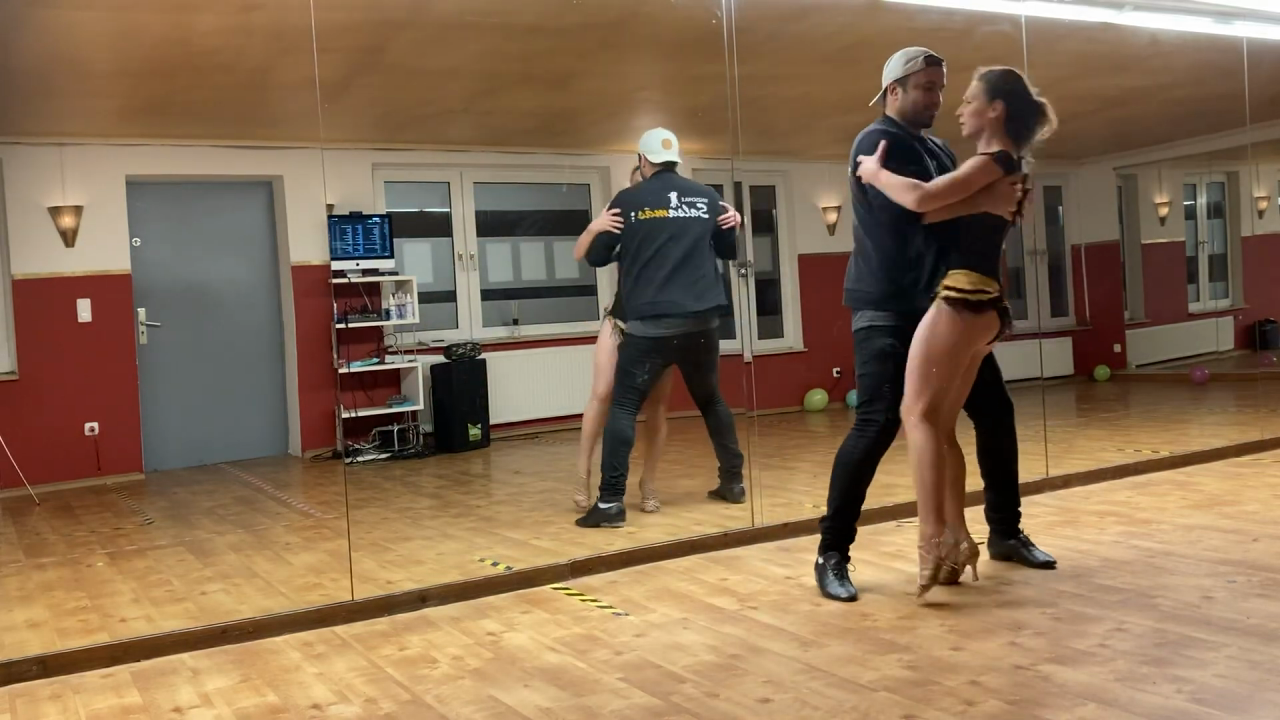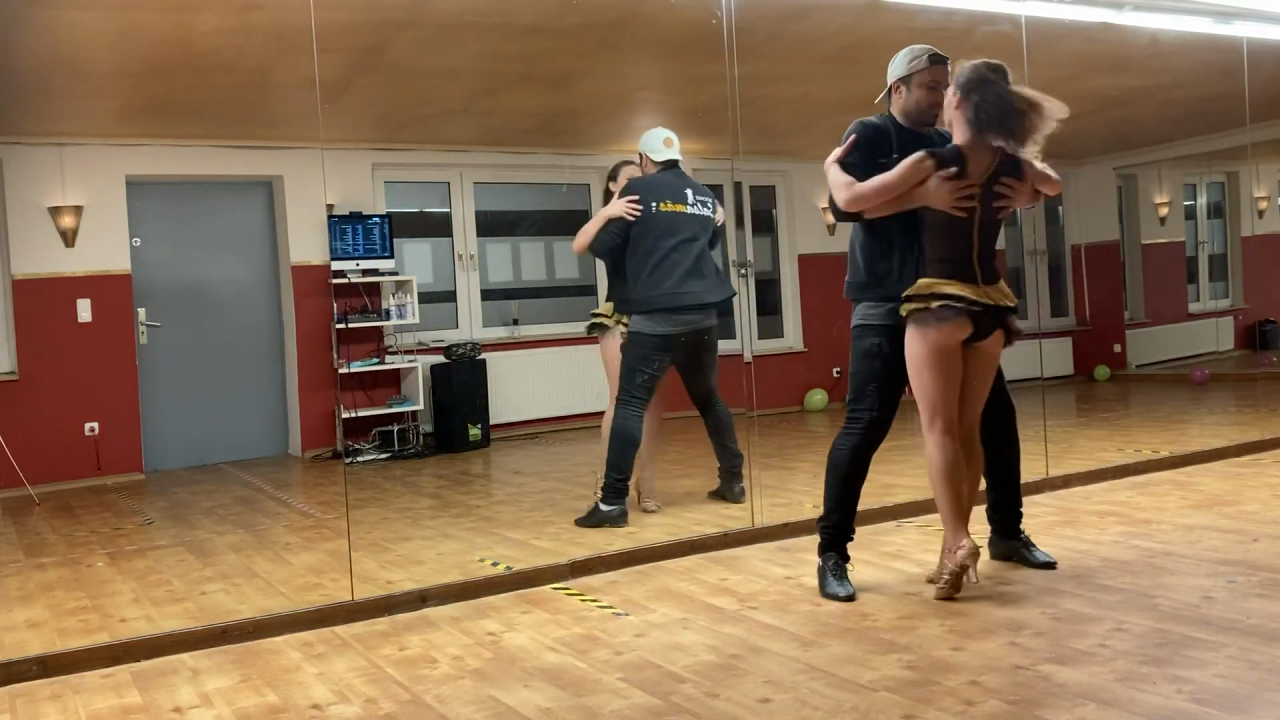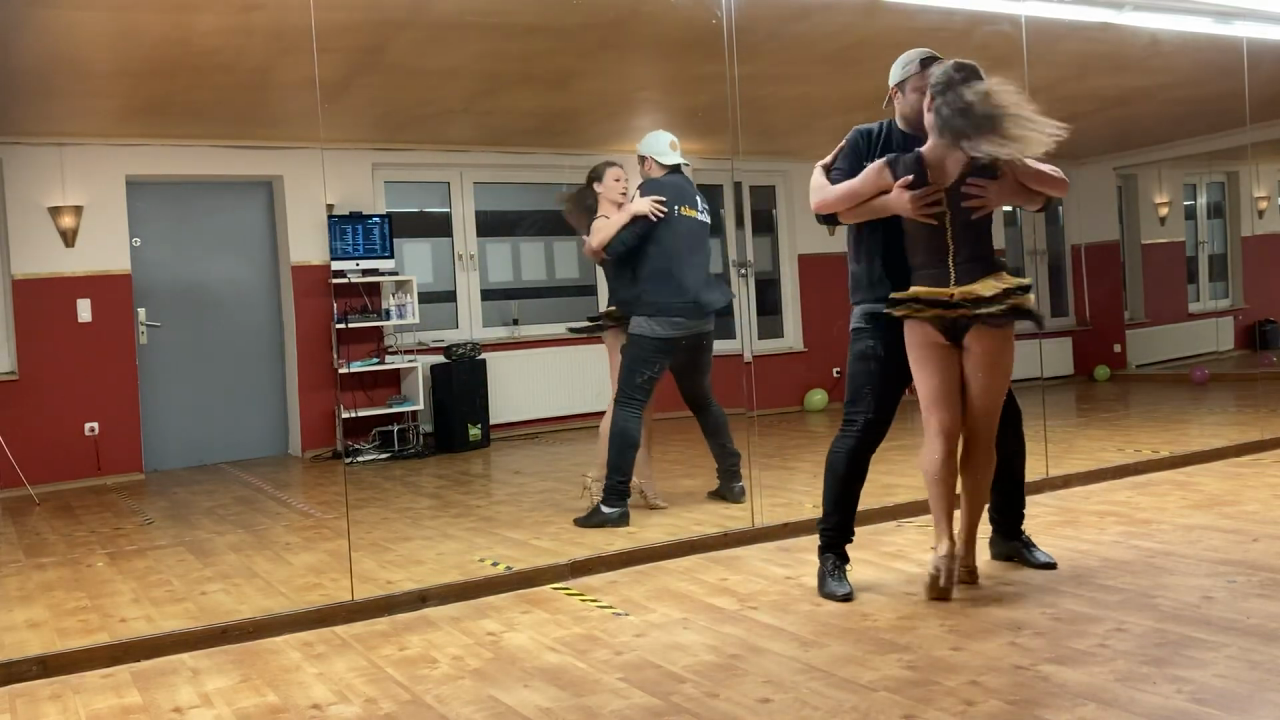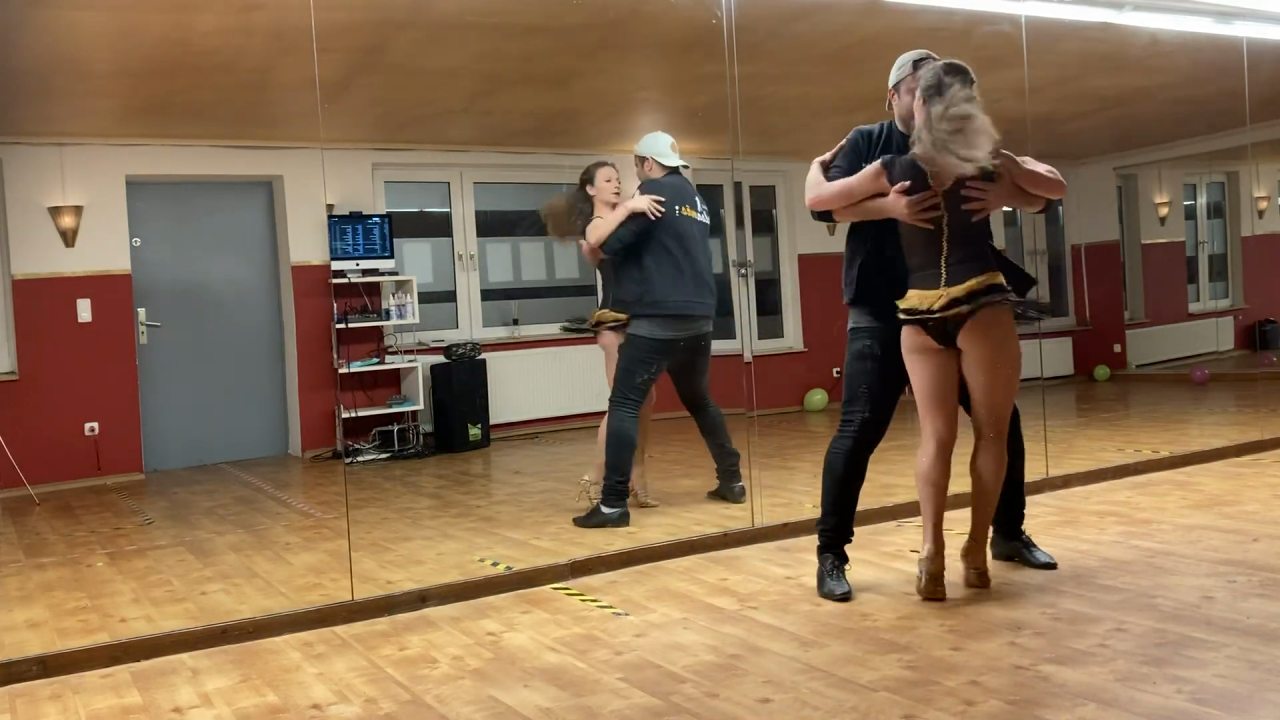
dt=0.1s
person 1, frame 1
left shoulder: (936, 148)
right shoulder: (877, 141)
left elbow: (953, 200)
right elbow: (909, 206)
left wrist: (1004, 196)
right wrist: (988, 200)
right hip: (886, 312)
left knee: (996, 412)
right knee: (875, 427)
left ankle: (1005, 532)
right ankle: (832, 555)
person 1, frame 2
left shoulder: (956, 145)
right shoulder: (870, 135)
left elbow: (1030, 183)
right elbow: (845, 200)
left wrist: (1021, 190)
right wrist: (925, 196)
right hip: (884, 309)
left knee: (996, 416)
right knee: (865, 426)
left ankle: (1007, 533)
right ankle: (831, 554)
person 1, frame 3
right shoulder: (867, 142)
left elbow: (1039, 191)
right elbow: (824, 202)
left wrist: (1009, 190)
right wrist: (894, 204)
right hip: (884, 312)
left knee: (1003, 417)
right knee: (862, 428)
left ankle: (1008, 534)
right ankle: (831, 555)
person 1, frame 4
right shoulder: (867, 144)
left elbow: (1038, 194)
right elbow: (821, 200)
left wrist: (1006, 193)
right wrist: (888, 205)
right hip: (882, 315)
left knee: (1001, 420)
right knee: (860, 428)
left ankle: (1010, 534)
right ankle: (830, 555)
person 2, frame 1
left shoulder: (989, 164)
right shoulder: (1004, 165)
left elbow: (921, 199)
left wrist: (875, 171)
left hip: (963, 299)
right hip: (974, 305)
left knee: (920, 415)
right knee: (939, 426)
left ankle: (936, 537)
right ankle: (955, 538)
person 2, frame 2
left shoulder: (931, 161)
right shoulder: (1011, 164)
left elbow: (846, 198)
right elbow: (1052, 186)
left wrist: (834, 164)
left hip: (936, 303)
right hip: (989, 309)
left knee: (939, 431)
right knee: (965, 432)
left ankle: (958, 545)
right ankle: (959, 546)
person 2, frame 3
left shoulder: (898, 167)
right shoulder: (994, 165)
left elbow: (825, 203)
right elbow: (1059, 185)
left wrist: (822, 167)
left hip: (929, 311)
right hip: (988, 309)
left knee: (941, 430)
right knee: (981, 433)
left ankle: (945, 546)
right ankle: (967, 551)
person 2, frame 4
left shoulder: (893, 171)
right shoulder: (987, 165)
left elbow: (816, 200)
left wrist: (824, 164)
left hip: (925, 313)
right hip: (987, 306)
left knee: (937, 435)
right knee: (992, 433)
left ankle: (933, 551)
right ankle: (976, 547)
person 3, frame 1
left shoulder: (627, 201)
right shoulder: (707, 197)
left elbow: (596, 256)
right elbow: (729, 250)
left wrist: (627, 250)
right wrist: (733, 223)
left hip: (651, 322)
right hip: (700, 319)
left knee: (624, 406)
right knee: (710, 400)
left ankle: (610, 500)
right ankle: (732, 481)
person 3, frame 2
left shoulder: (640, 189)
right shoulder: (704, 195)
left elbow: (603, 247)
left wrist: (600, 242)
left hip: (657, 317)
right hip: (702, 315)
left knee: (630, 404)
right knee: (708, 399)
left ankle: (612, 502)
right ankle: (733, 481)
person 3, frame 3
left shoulder: (653, 190)
right shoulder: (699, 199)
left elbow: (616, 248)
left wrist: (597, 246)
left hip: (659, 319)
right hip: (700, 318)
left knee: (629, 405)
right knee: (702, 401)
left ankle: (614, 504)
right ankle: (732, 481)
person 3, frame 4
left shoulder: (653, 192)
right shoulder: (697, 201)
left elbow: (612, 246)
left wrist: (596, 246)
left hip: (658, 321)
right hip: (698, 320)
left knee: (624, 405)
right knee: (700, 402)
left ankle: (613, 505)
right ankle: (732, 481)
person 4, frame 1
right shoulder: (620, 225)
right elbow: (579, 254)
right wrist: (594, 228)
right hip: (621, 318)
left knee: (656, 407)
right knee: (602, 394)
left ankle: (648, 485)
right ankle: (583, 474)
person 4, frame 2
right shoulder: (610, 220)
right elbow: (578, 246)
right wrist: (609, 212)
right hip: (618, 320)
left knee: (650, 402)
left ankle: (644, 482)
person 4, frame 3
left shoulder: (631, 220)
right shoulder: (601, 223)
right elbow: (596, 243)
right wrist: (633, 210)
right hip: (620, 321)
left ankle: (643, 479)
right ankle: (598, 480)
person 4, frame 4
left shoulder: (625, 224)
right shoulder: (596, 224)
right elbow: (594, 240)
right wrist: (630, 207)
right hip: (615, 322)
left knee: (644, 402)
left ankle: (635, 480)
right ankle: (596, 480)
